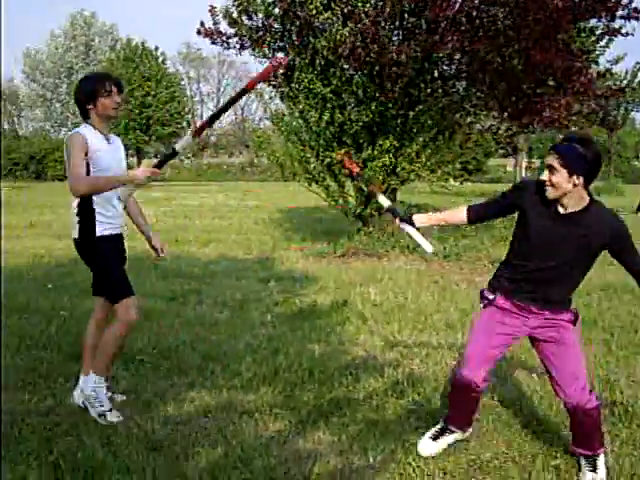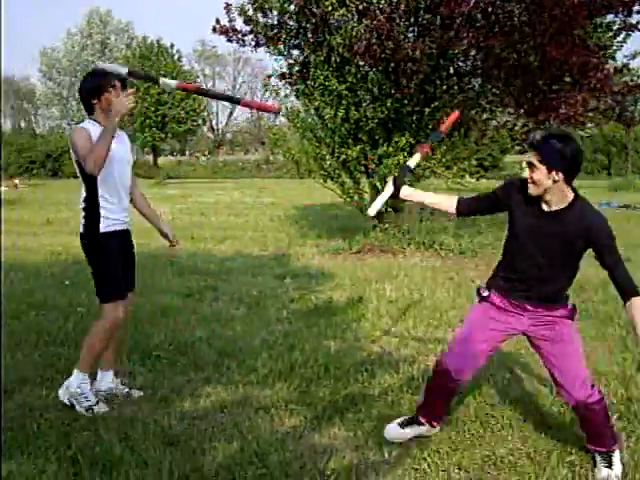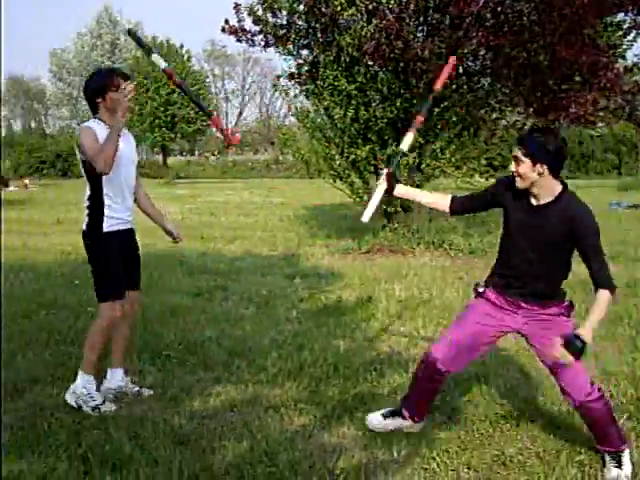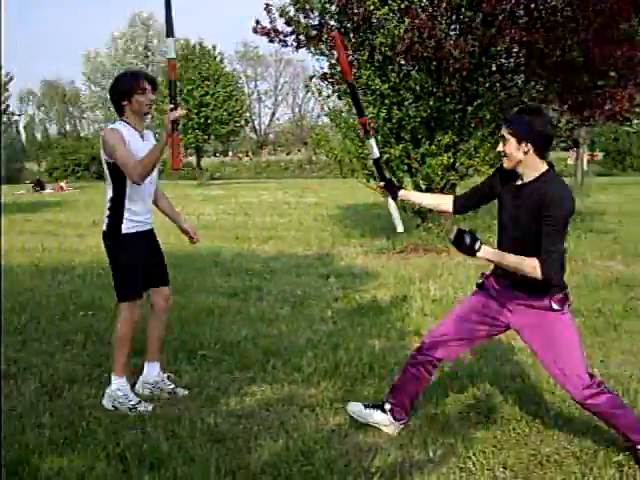
dt=0.1s
person 1, frame 1
left shoulder: (606, 225)
right shoulder: (529, 193)
right elbow: (478, 212)
right wrist: (421, 218)
left hip: (554, 315)
right hip: (504, 302)
left knee: (579, 398)
right knee: (468, 376)
right ankle: (454, 425)
person 1, frame 2
left shoulder: (590, 223)
right shoulder: (516, 191)
right elbow: (465, 206)
right wrist: (405, 192)
left hip: (550, 313)
right hip: (499, 301)
left knee: (581, 393)
right knee: (450, 367)
left ankle: (604, 448)
right ankle: (427, 419)
person 1, frame 3
left shoulder: (577, 217)
right shoulder: (508, 188)
left elbow: (604, 285)
right elbow: (458, 205)
left wrist: (581, 338)
right wrist: (399, 189)
left hip: (546, 311)
right hip: (496, 299)
left knee: (582, 392)
right knee: (437, 360)
left ankle: (614, 449)
right ankle: (410, 414)
person 1, frame 4
left shoulder: (556, 196)
right shoulder: (503, 177)
left elbow: (545, 268)
right elbow: (458, 203)
left wrist: (485, 252)
right wrist: (402, 193)
left hip: (540, 304)
right hip: (496, 291)
left knee: (580, 385)
right knee: (433, 348)
right ankle: (393, 412)
person 2, frame 1
left shoulder: (116, 143)
right shoulder: (79, 139)
right elbow: (79, 187)
left wrist: (150, 233)
right wrist: (130, 177)
left hip: (112, 236)
right hip: (94, 237)
left knee: (103, 311)
right knee: (128, 314)
left ankle: (89, 385)
right ankle: (94, 386)
person 2, frame 2
left shoulder: (122, 137)
right shoulder: (82, 133)
left elbow: (132, 189)
right elbow: (93, 166)
left wrist: (160, 225)
right wrist: (113, 119)
left hip: (121, 232)
right hip: (99, 234)
left knee: (121, 308)
right knee: (114, 313)
left ankle: (106, 380)
right ankle: (76, 385)
person 2, frame 3
left shoulder: (127, 136)
right shoulder: (88, 132)
right elbow: (103, 165)
left wrist: (164, 223)
right wrist: (119, 117)
left hip: (125, 230)
right hip: (102, 233)
left knee: (130, 306)
right knee: (111, 312)
left ankle: (116, 379)
right ankle: (82, 387)
person 2, frame 4
left shoulder: (149, 137)
right shoulder: (113, 135)
right elbow: (137, 175)
left wrist: (182, 222)
right wrist: (165, 135)
left hip: (144, 231)
right hip: (122, 234)
left knee: (162, 302)
right knee: (130, 309)
left ankle: (154, 374)
right ankle: (118, 390)
